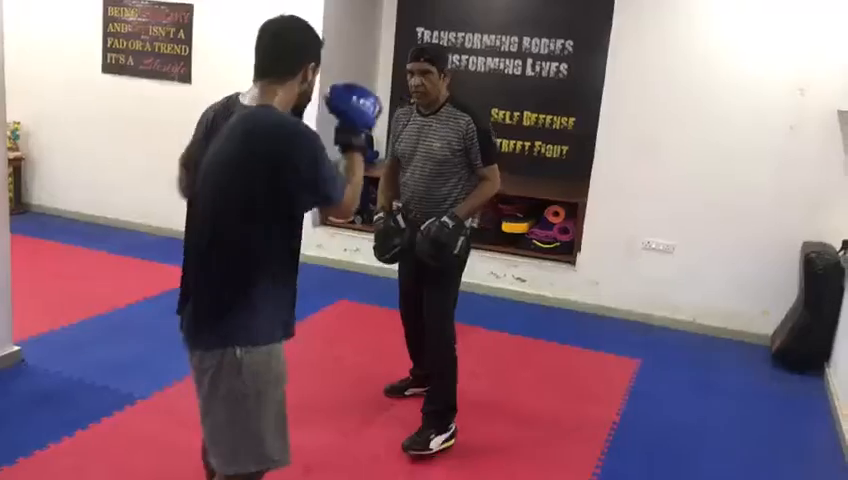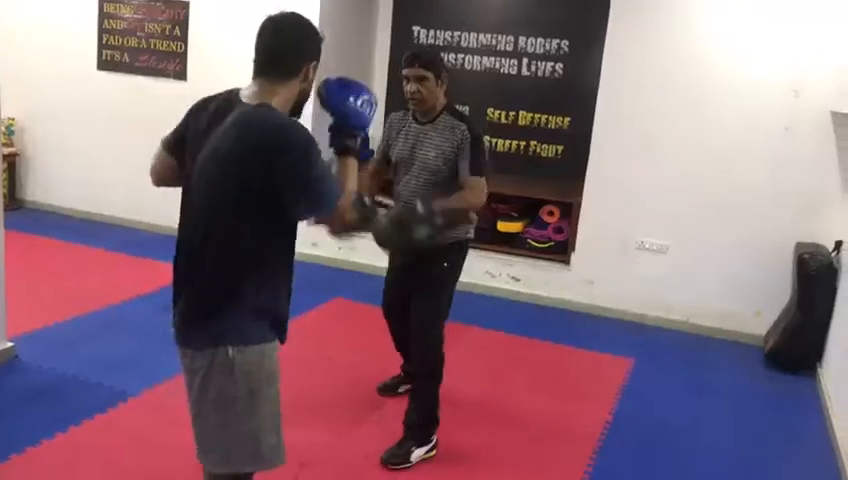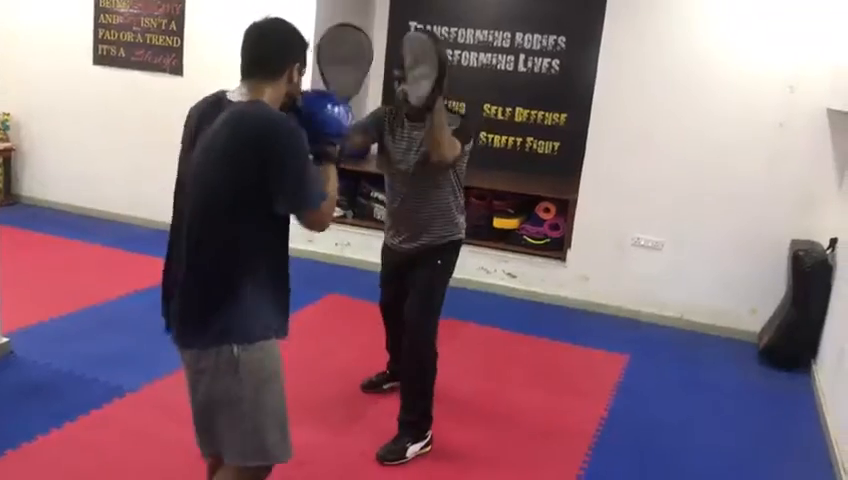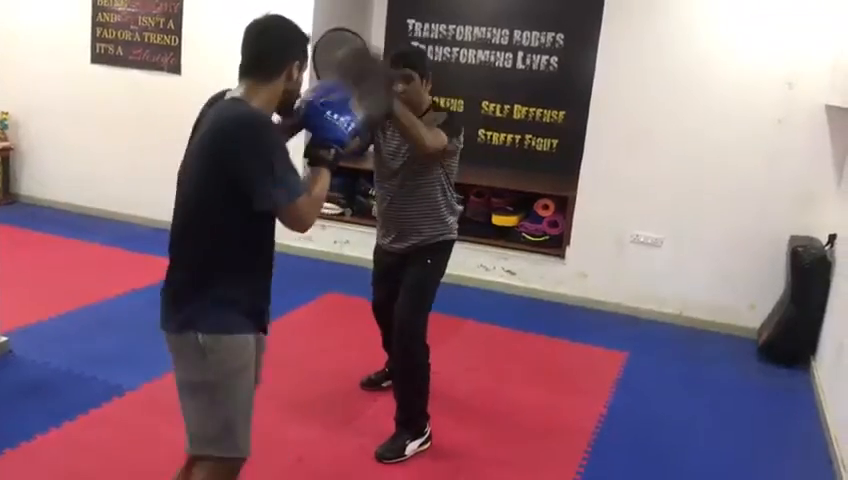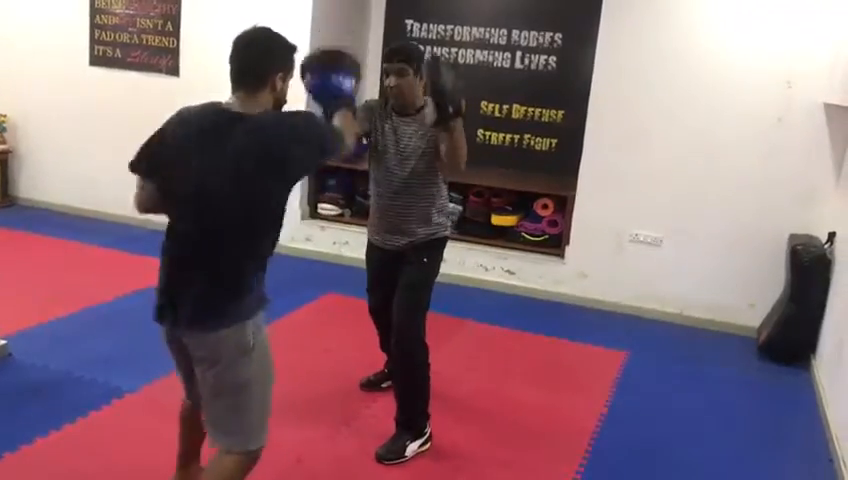
dt=0.3s
person 1, frame 1
left shoulder: (219, 116)
right shoulder: (289, 137)
left elbow: (189, 186)
right elbow: (343, 205)
right wrist: (355, 145)
left hip: (209, 308)
right hip: (243, 323)
left knee: (224, 436)
person 1, frame 2
left shoulder: (211, 110)
right shoulder: (286, 137)
left elbow: (162, 172)
right elbow: (341, 214)
right wrist: (349, 149)
left hip: (202, 307)
right hip: (235, 323)
person 1, frame 3
left shoulder: (207, 110)
right shoulder: (277, 130)
right elbow: (318, 216)
right wrist: (328, 155)
left hip: (196, 306)
right hip: (232, 319)
left knee: (225, 432)
person 1, frame 4
left shoulder: (222, 108)
right shoulder: (251, 129)
right elbow: (301, 215)
right wrist: (323, 158)
left hip: (214, 300)
right hip: (211, 313)
person 1, frame 5
left shoulder: (184, 123)
right shoulder: (289, 132)
left elbow: (146, 198)
right elbow: (344, 137)
right wrist: (343, 99)
left hip: (177, 299)
right hip: (231, 312)
left knee: (204, 394)
person 2, frame 1
left shoulder: (467, 123)
right shoulder: (401, 117)
left elbow: (491, 182)
right elbow: (390, 173)
left wrist: (454, 218)
right wrist: (383, 212)
left hip: (447, 236)
right hip: (411, 232)
left knee: (438, 321)
right knee: (410, 310)
left ankle: (440, 423)
right ankle: (422, 375)
person 2, frame 2
left shoulder: (463, 131)
right shoulder: (396, 123)
left elbow: (476, 195)
right elbow: (377, 169)
left wrist: (429, 209)
right wrist: (359, 198)
left hip: (444, 245)
left knee: (426, 330)
right knee: (394, 309)
left ankle: (422, 433)
right ankle: (412, 373)
person 2, frame 3
left shoulder: (453, 126)
right shoulder: (387, 119)
left elbow: (441, 156)
right elbow: (349, 139)
left wrist: (434, 100)
left hip: (439, 243)
right hip: (398, 239)
left knee: (419, 326)
right knee: (391, 310)
left ankle: (416, 431)
right ankle: (398, 370)
person 2, frame 4
left shoulder: (445, 123)
right shoulder: (380, 117)
left elbow: (427, 145)
left wrist: (392, 106)
left hip: (431, 241)
right hip: (389, 237)
left knee: (409, 323)
right knee: (383, 308)
left ankle: (415, 427)
right ankle: (396, 368)
person 2, frame 5
left shoulder: (438, 118)
right shoulder: (374, 112)
left elbow: (454, 164)
left wrist: (450, 117)
left hip: (425, 239)
right hip: (382, 237)
left knee: (408, 324)
right knee: (380, 310)
left ankle: (415, 429)
right ankle: (396, 368)
